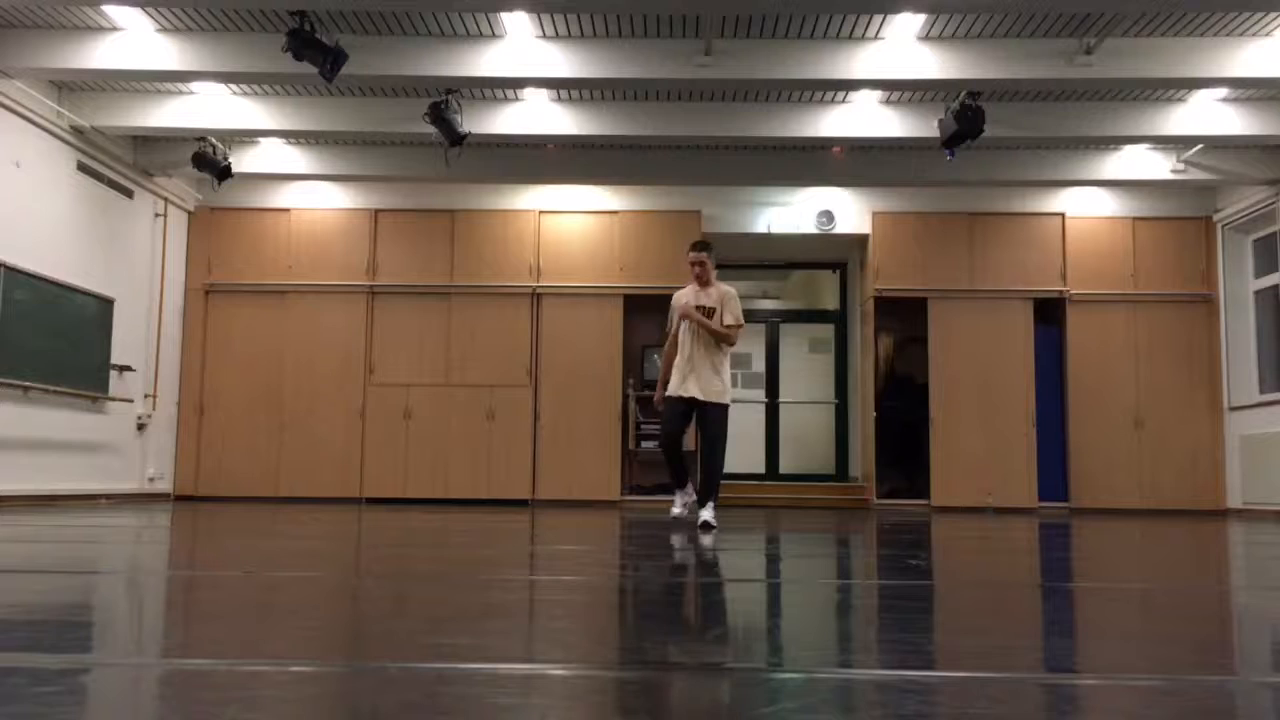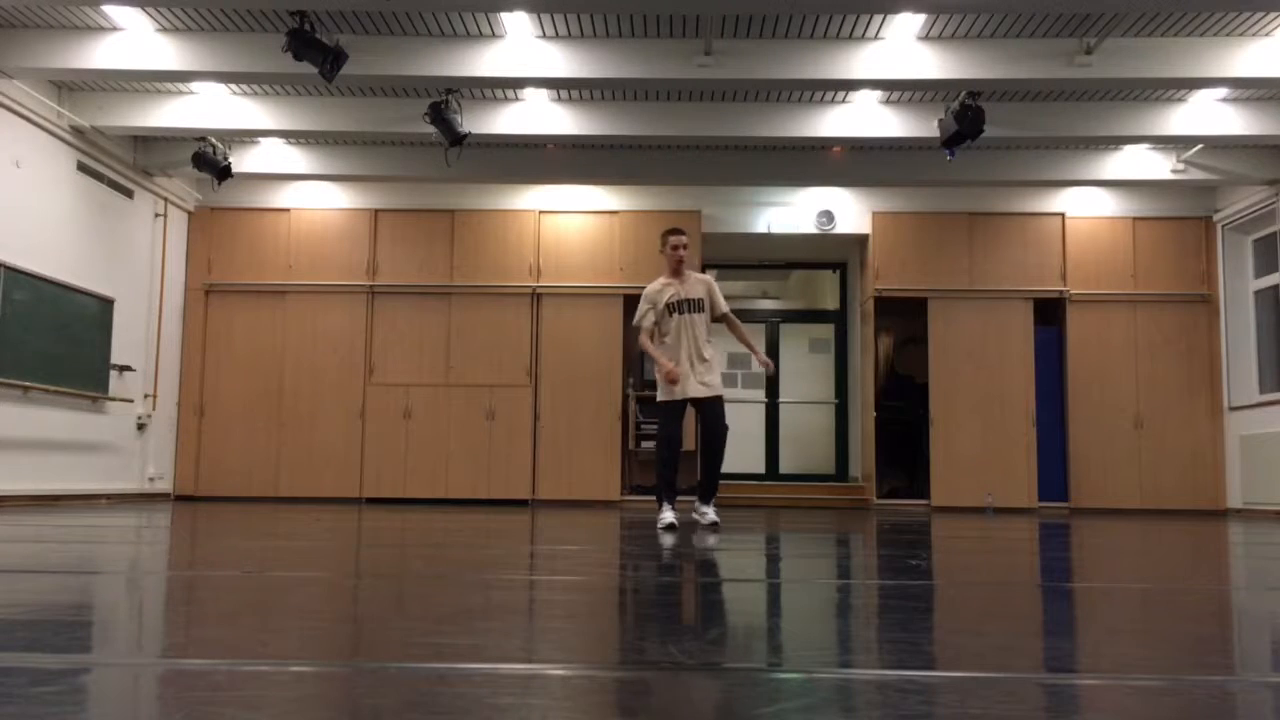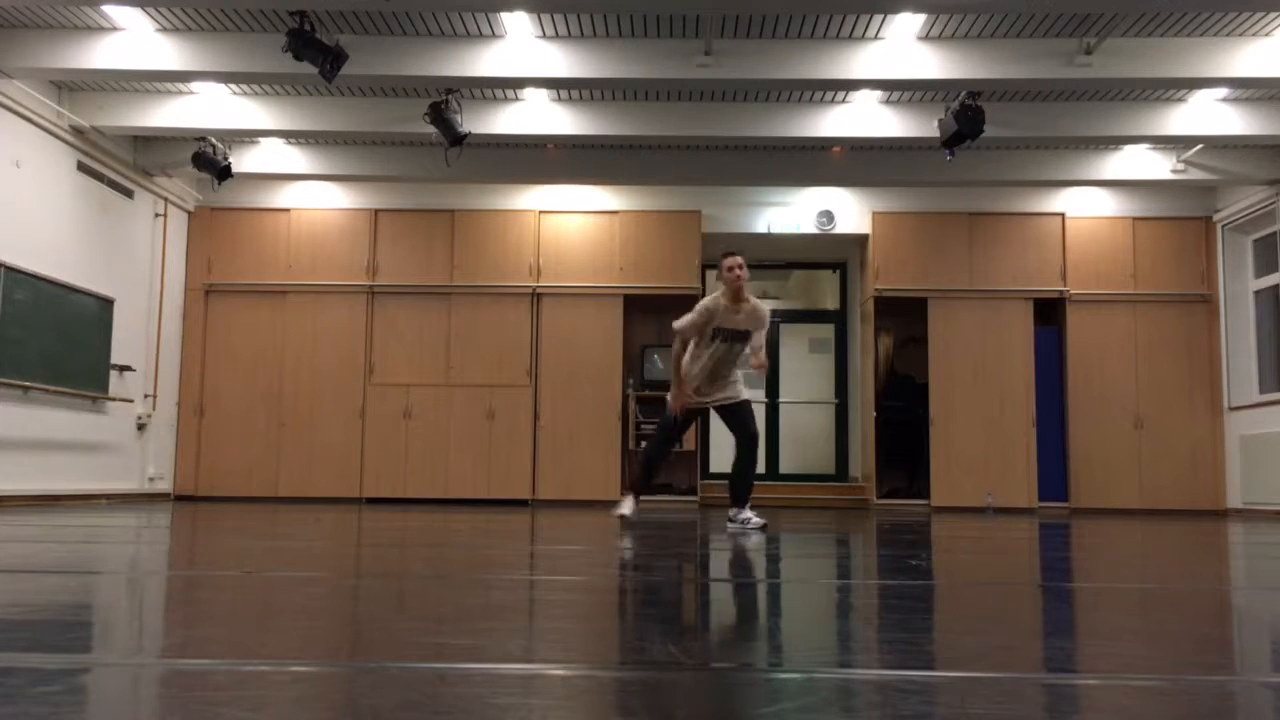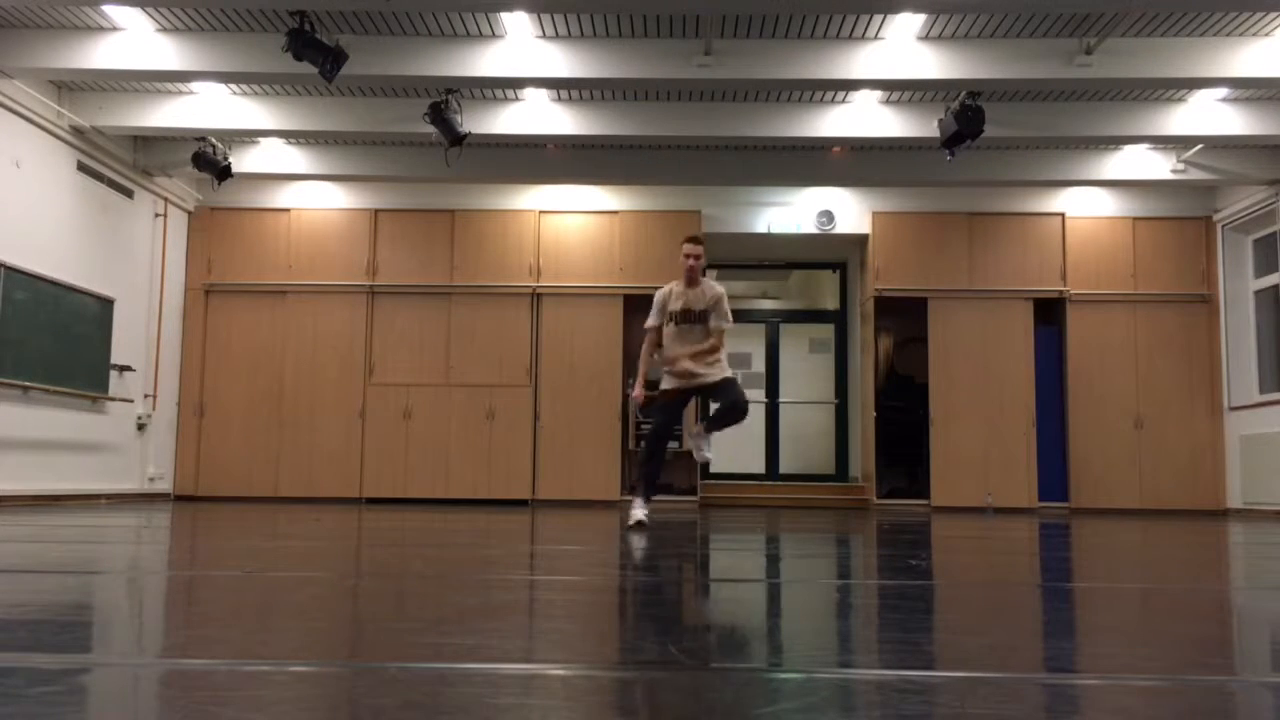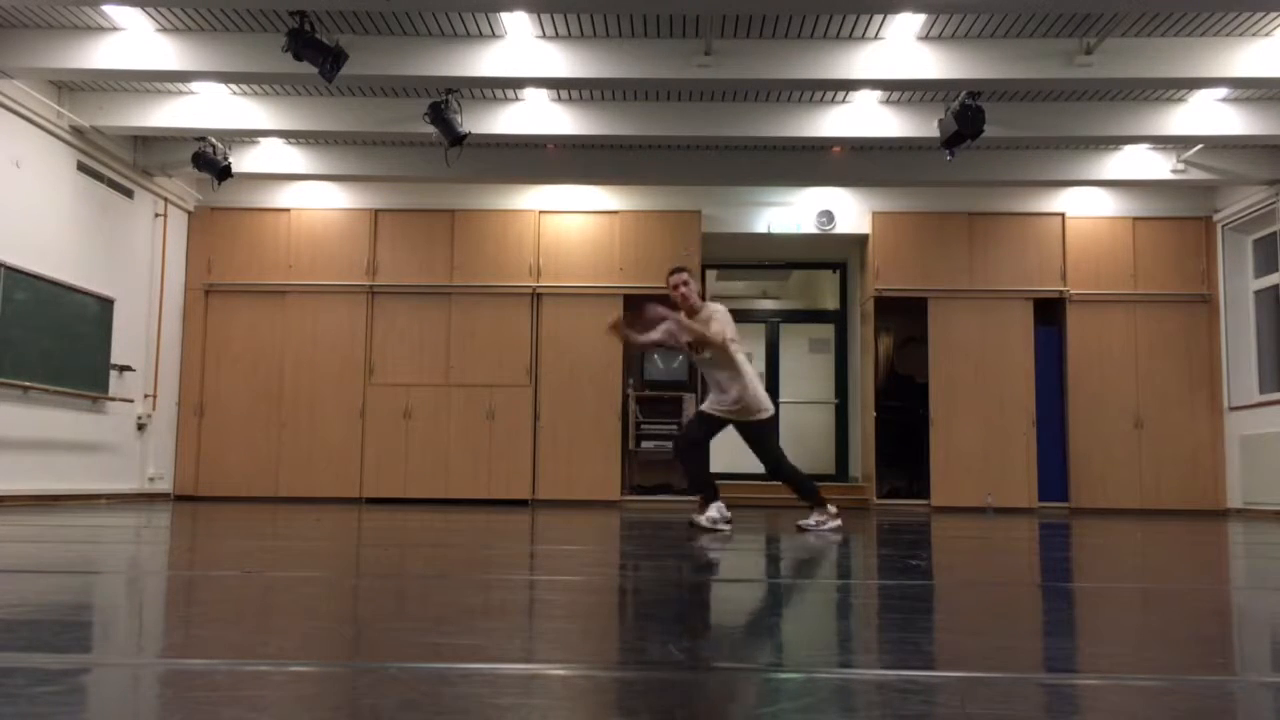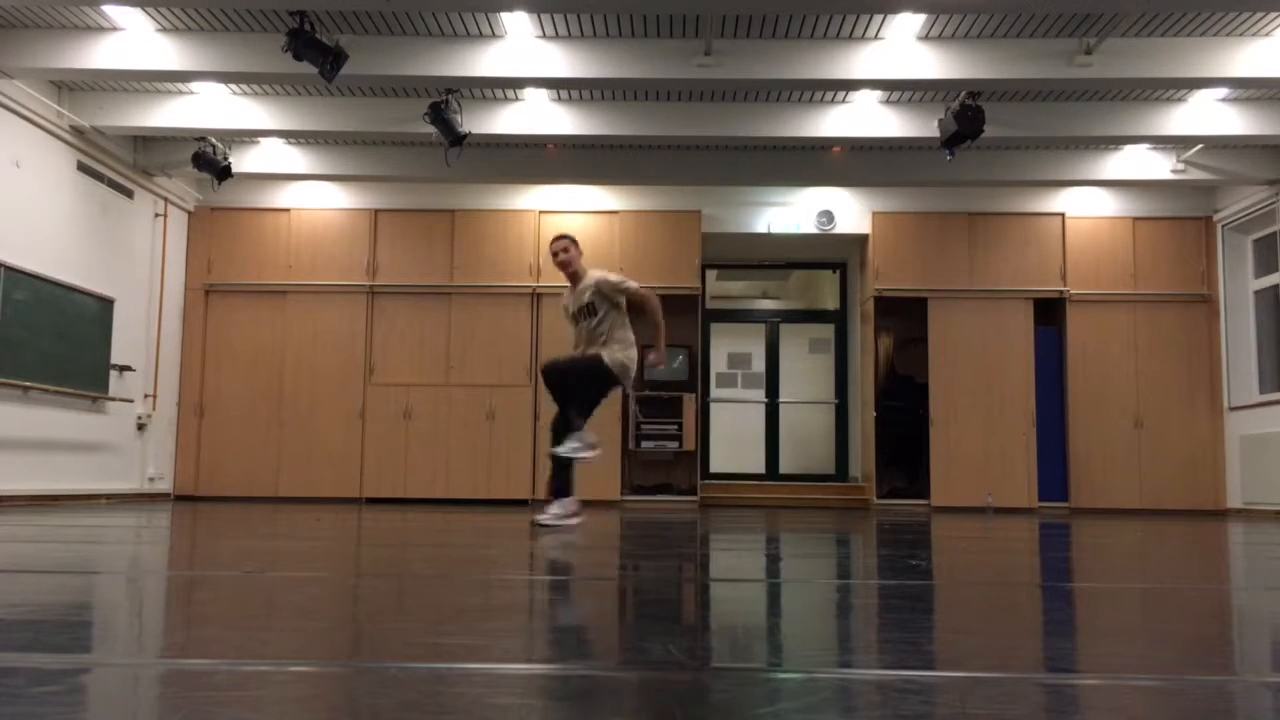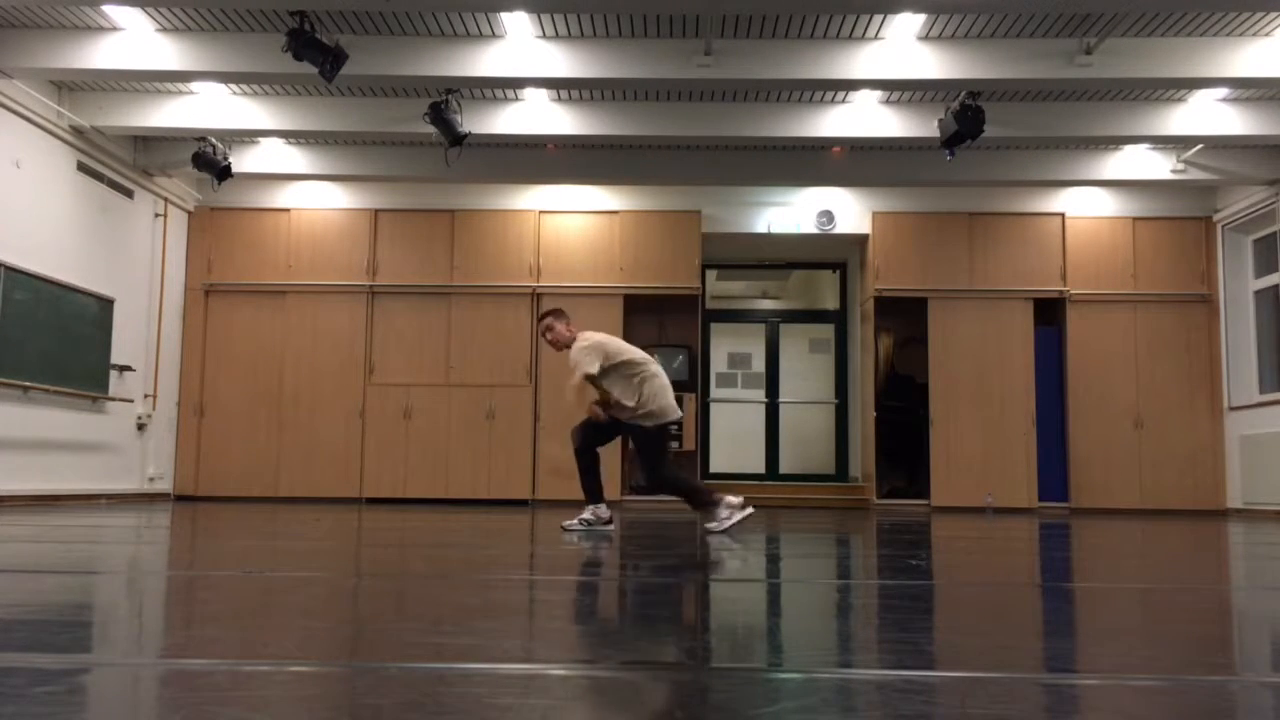
dt=0.7s
person 1, frame 1
left shoulder: (726, 294)
right shoulder: (679, 297)
left elbow: (731, 337)
right elbow: (671, 343)
left wrist: (697, 318)
right wrist: (661, 386)
left hip: (714, 387)
right hip: (680, 385)
left knee: (712, 445)
right knee: (669, 439)
left ankle: (707, 505)
right ankle: (684, 490)
person 1, frame 2
left shoulder: (705, 283)
right shoulder: (653, 292)
left elbow: (728, 320)
right elbow: (645, 337)
left wrist: (757, 353)
right wrist: (663, 362)
left hip: (707, 377)
right hip: (672, 382)
left knee: (715, 436)
right knee: (669, 442)
left ankle: (704, 501)
right ankle: (667, 506)
person 1, frame 3
left shoulder: (760, 312)
right shoulder: (709, 306)
left elbow: (757, 350)
right elbow: (680, 342)
left wrist: (760, 360)
right wrist: (678, 388)
left hip: (729, 388)
right hip: (692, 387)
left knee: (749, 439)
right knee: (662, 443)
left ankle: (739, 510)
right ankle: (632, 498)
person 1, frame 4
left shoulder: (716, 293)
right shoulder: (665, 295)
left elbow: (718, 342)
right elbow: (651, 340)
left wrist: (684, 354)
right wrist: (639, 383)
left hip: (713, 371)
right hip: (676, 375)
left knee: (738, 407)
right knee: (659, 434)
left ankle: (703, 432)
right ankle: (641, 501)
person 1, frame 5
left shoulder: (716, 313)
right shoulder: (674, 327)
left elbow: (716, 342)
right elbow: (638, 342)
left wrist: (673, 317)
right wrist: (622, 330)
left hip: (749, 403)
right hip: (717, 402)
left knee: (775, 463)
right knee: (686, 445)
left ankle: (824, 511)
right ankle: (713, 506)
person 1, frame 6
left shoulder: (600, 282)
right shoulder: (569, 299)
left elbow: (649, 299)
left wrist: (659, 346)
right wrist: (578, 353)
left hip: (614, 362)
right hip: (595, 362)
left knee: (552, 370)
right knee: (564, 424)
left ankle: (578, 435)
right ankle: (563, 502)
person 1, frame 7
left shoulder: (581, 347)
right shoulder: (591, 343)
right elbow: (608, 393)
right wrist: (595, 406)
left hip: (650, 401)
right hip: (632, 403)
left knee: (657, 474)
right knee: (584, 437)
left ankle: (724, 506)
right ankle: (597, 510)
